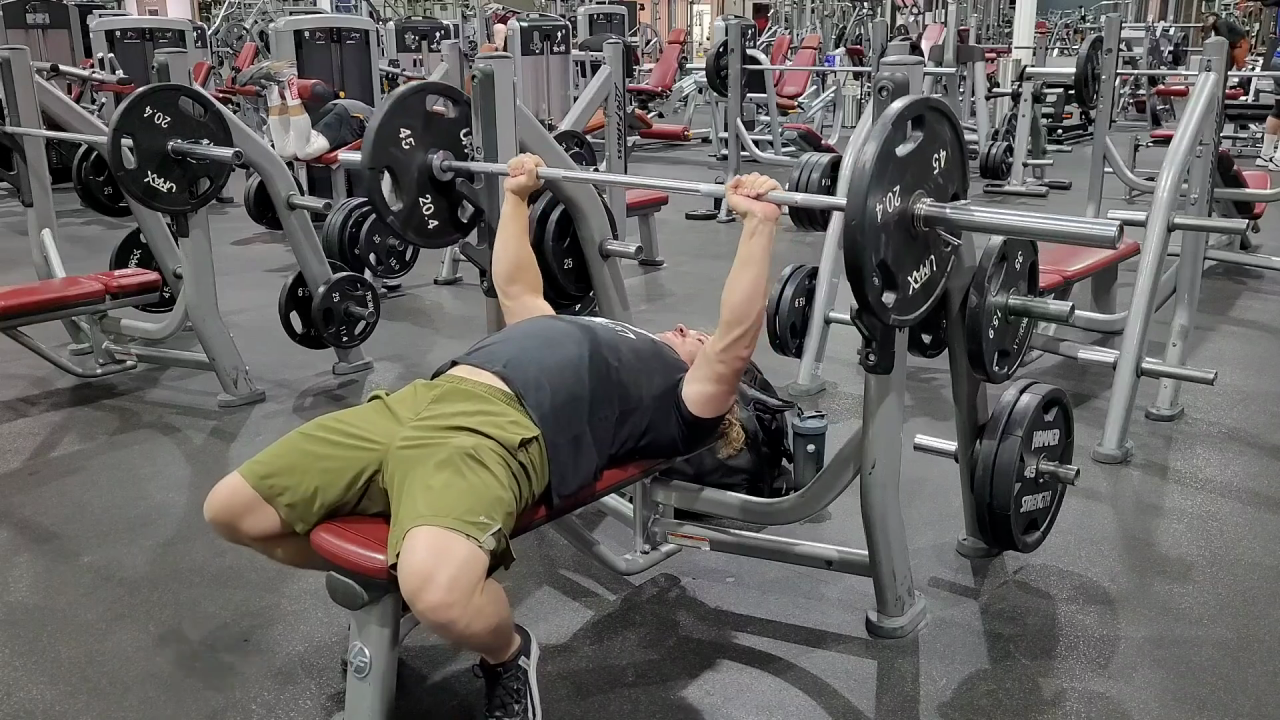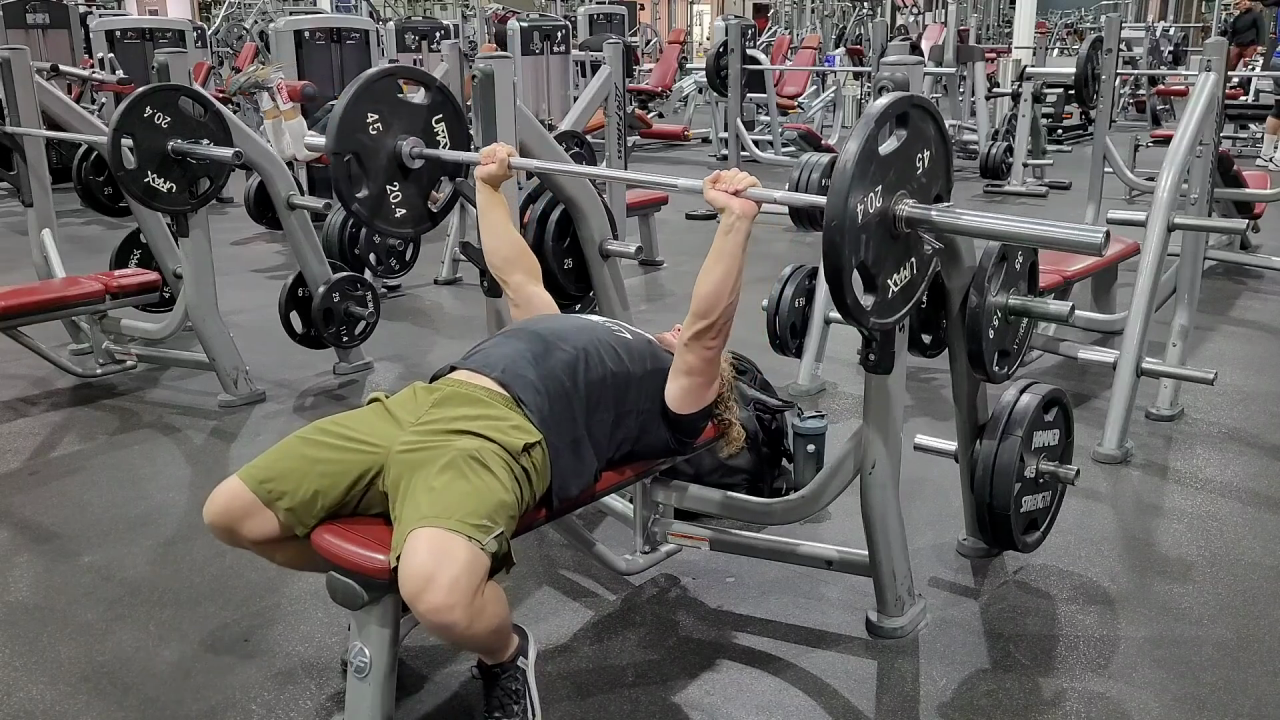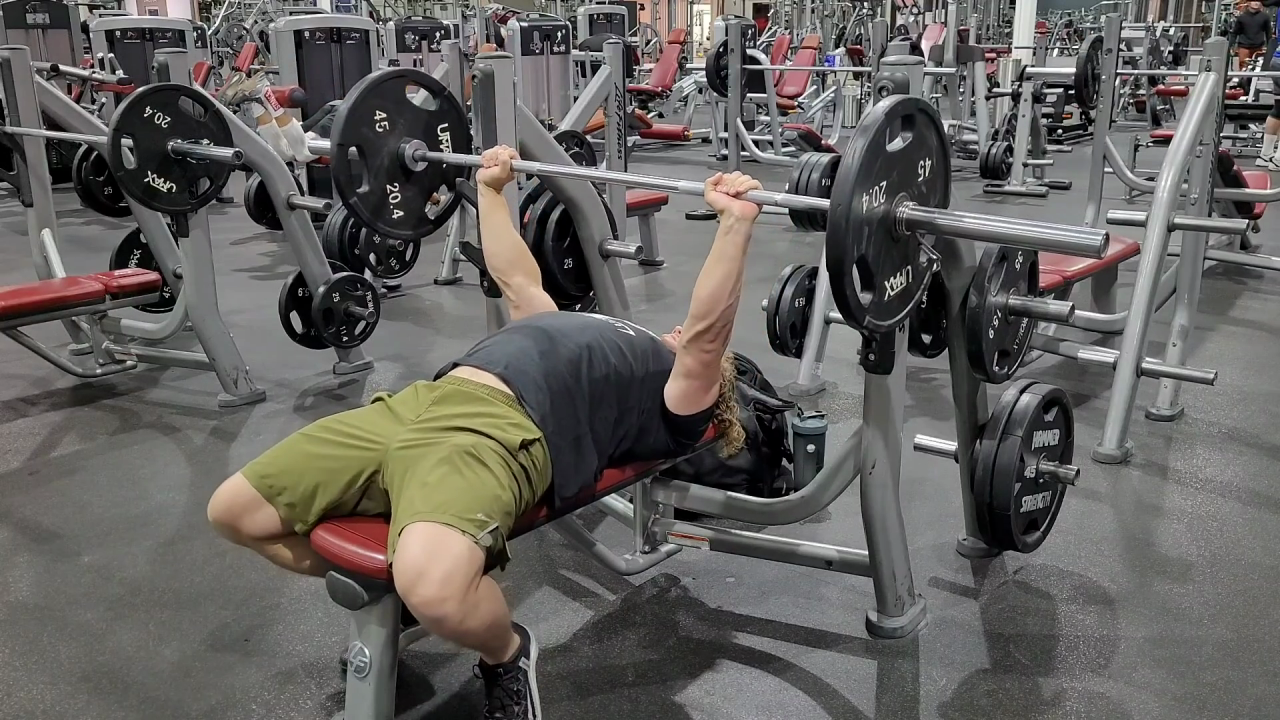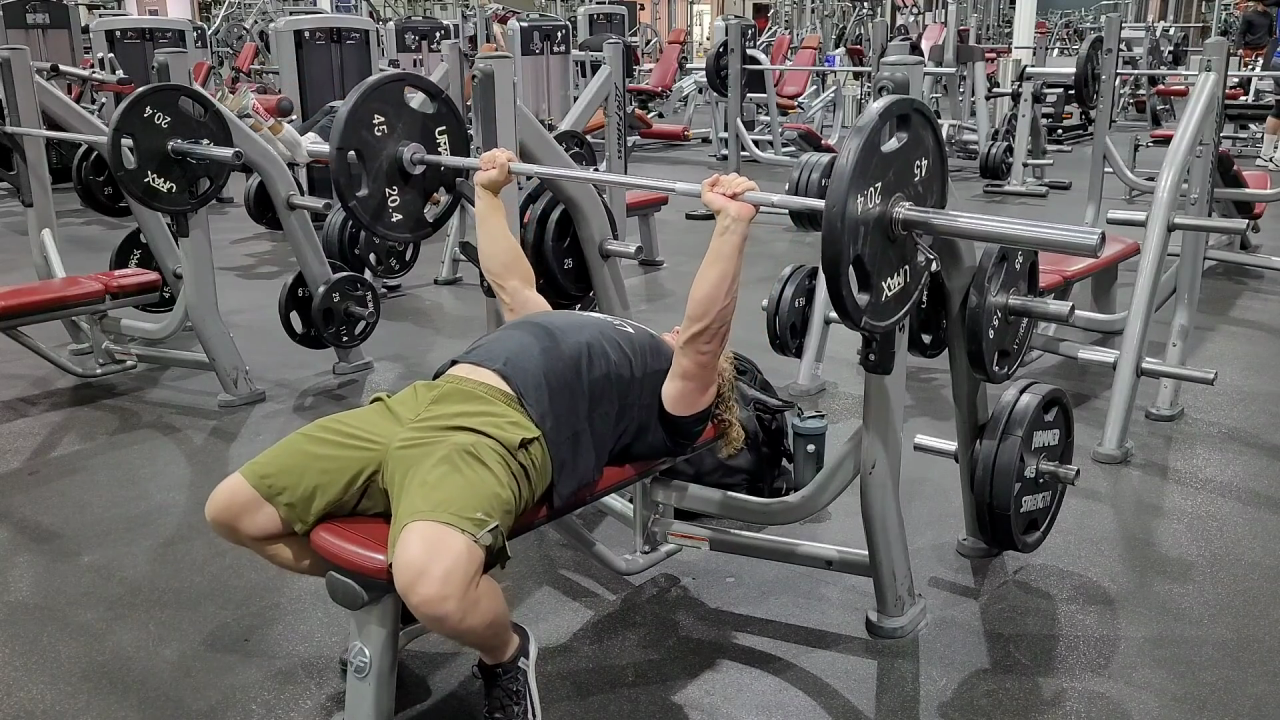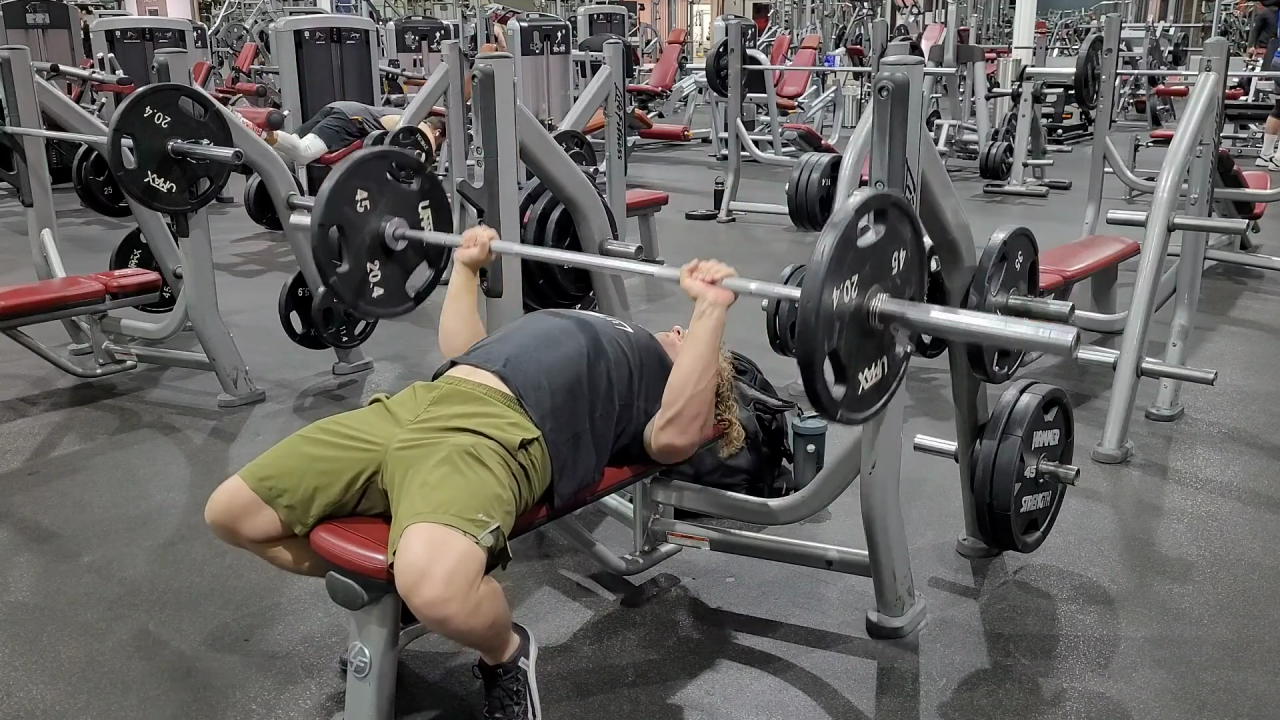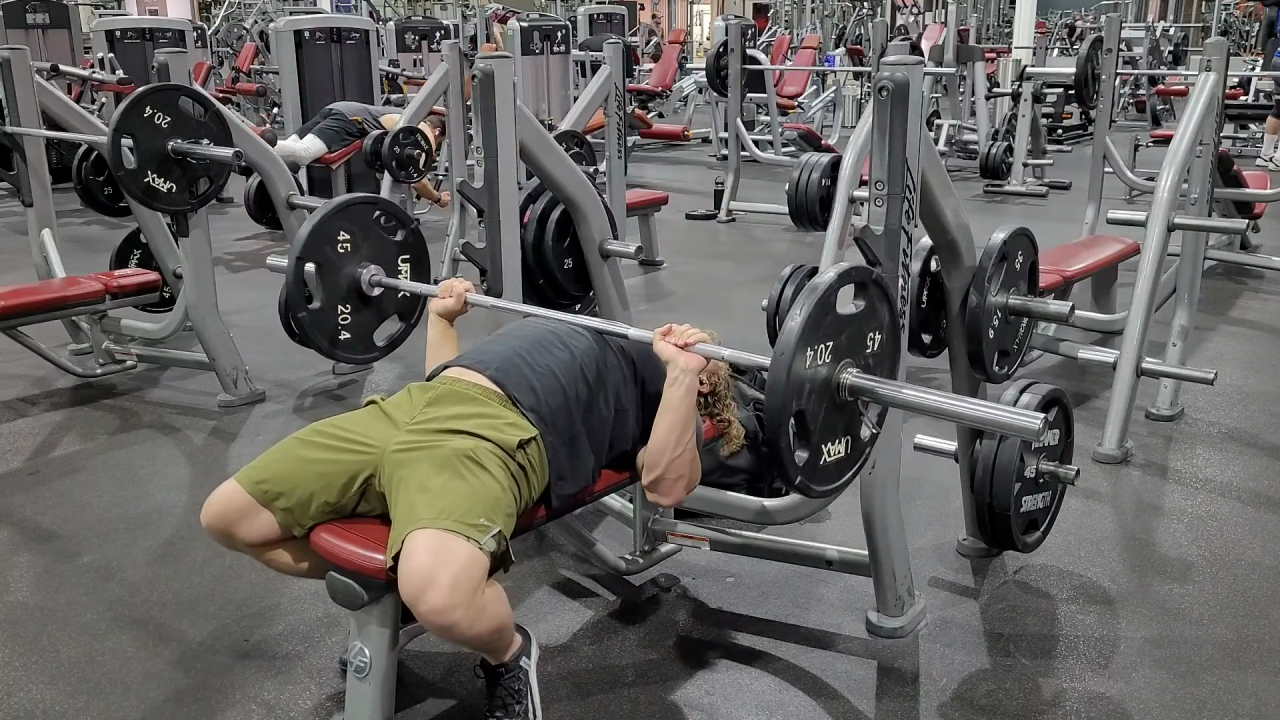
dt=0.5s
person 1, frame 1
left shoulder: (682, 400)
right shoulder: (593, 340)
left elbow: (735, 340)
right elbow: (516, 290)
left wrist: (759, 223)
right wrist: (515, 197)
left knee: (439, 595)
right knee: (230, 510)
left ankle: (509, 654)
person 1, frame 2
left shoulder: (677, 398)
right shoulder: (590, 345)
left elbow: (708, 327)
right elbow: (517, 276)
left wrist: (735, 218)
right wrist: (487, 184)
left knee: (439, 597)
right knee: (230, 514)
left ankle: (507, 656)
person 1, frame 3
left shoulder: (676, 398)
right shoulder: (586, 341)
left elbow: (707, 332)
right elbow: (516, 279)
left wrist: (735, 222)
right wrist: (490, 188)
left knee: (434, 591)
right knee: (234, 511)
left ankle: (508, 655)
person 1, frame 4
left shoulder: (675, 399)
right shoulder: (581, 340)
left elbow: (706, 332)
right elbow: (511, 283)
left wrist: (732, 223)
right wrist: (487, 191)
left knee: (432, 590)
right knee: (232, 512)
left ankle: (506, 655)
person 1, frame 5
left shoulder: (667, 382)
right shoulder: (587, 338)
left elbow: (677, 436)
right elbow: (461, 351)
left wrist: (712, 311)
right wrist: (466, 268)
left hip: (500, 430)
left knee: (436, 591)
right knee: (231, 514)
left ankle: (506, 655)
person 1, frame 6
left shoulder: (668, 393)
right shoulder: (582, 340)
left elbow: (667, 486)
left wrist: (683, 369)
right wrist: (441, 317)
left knee: (440, 597)
right knee: (227, 518)
left ankle: (508, 655)
